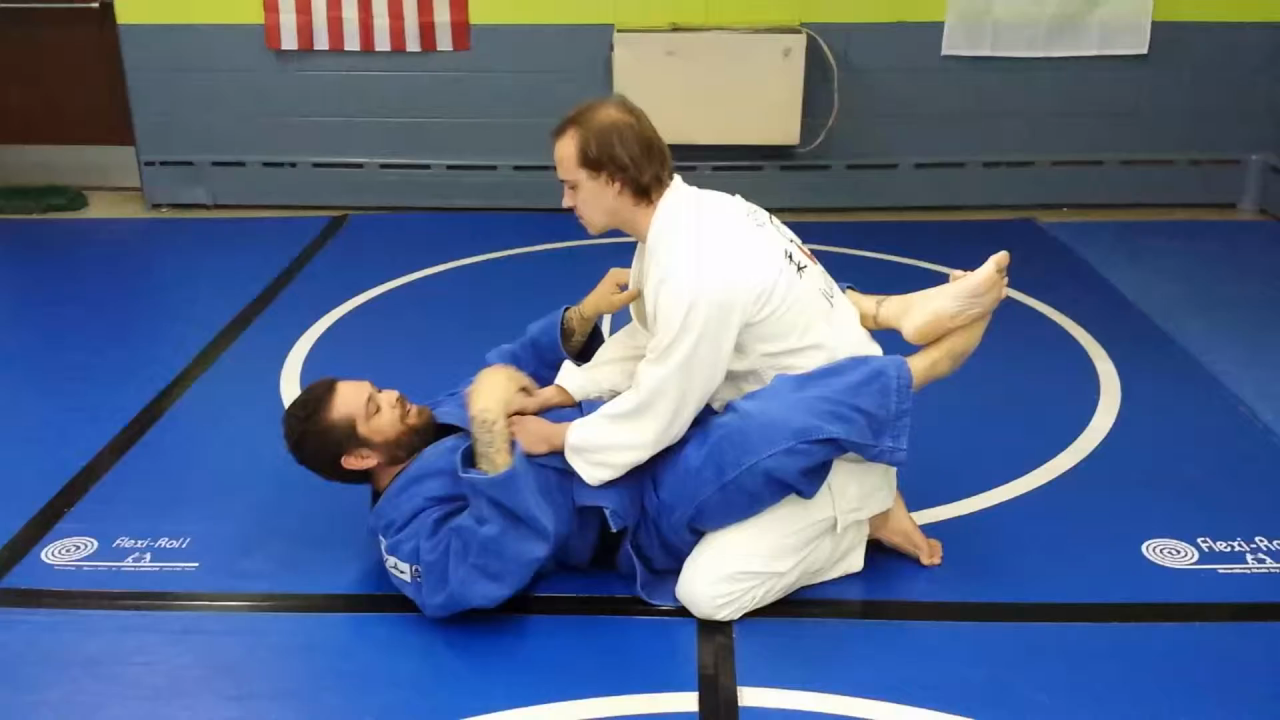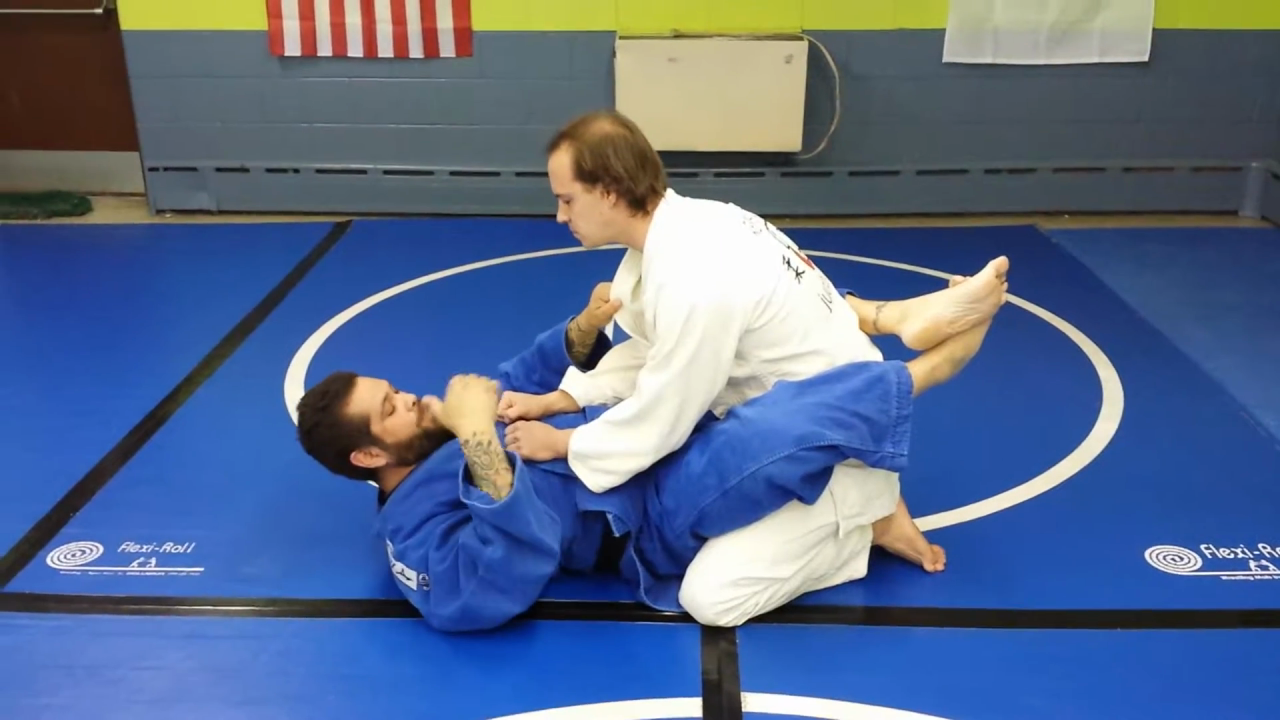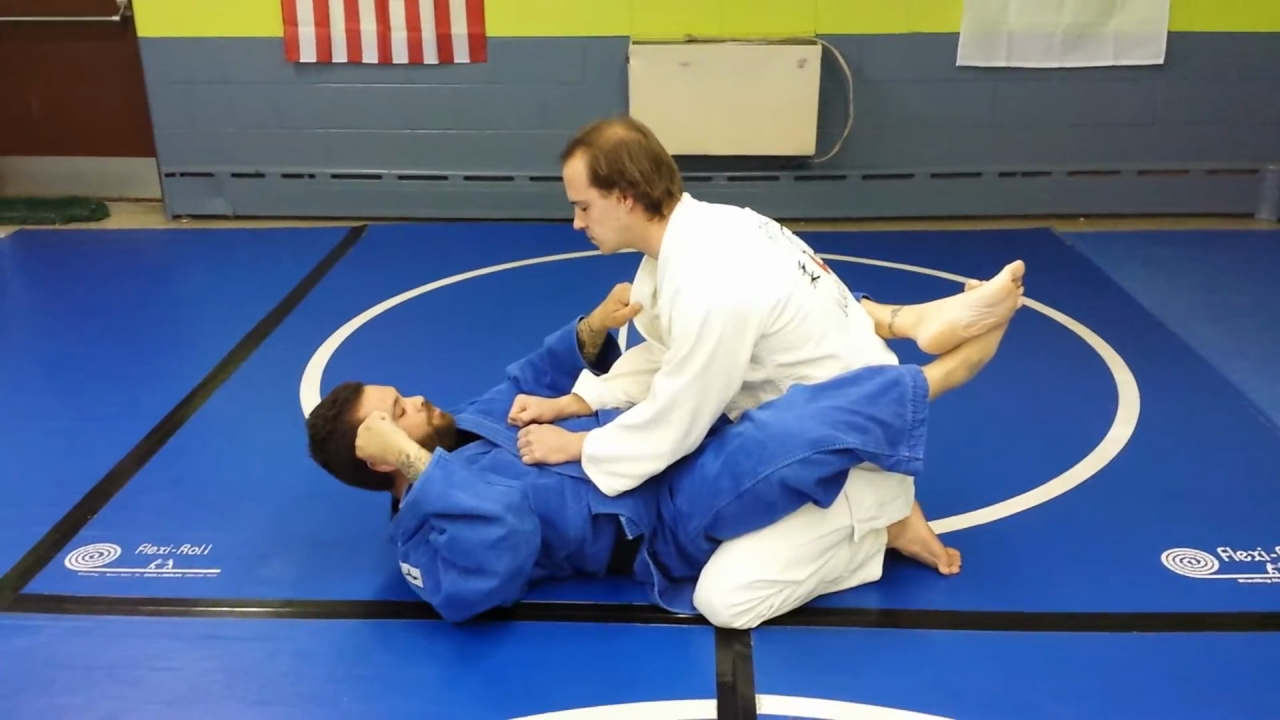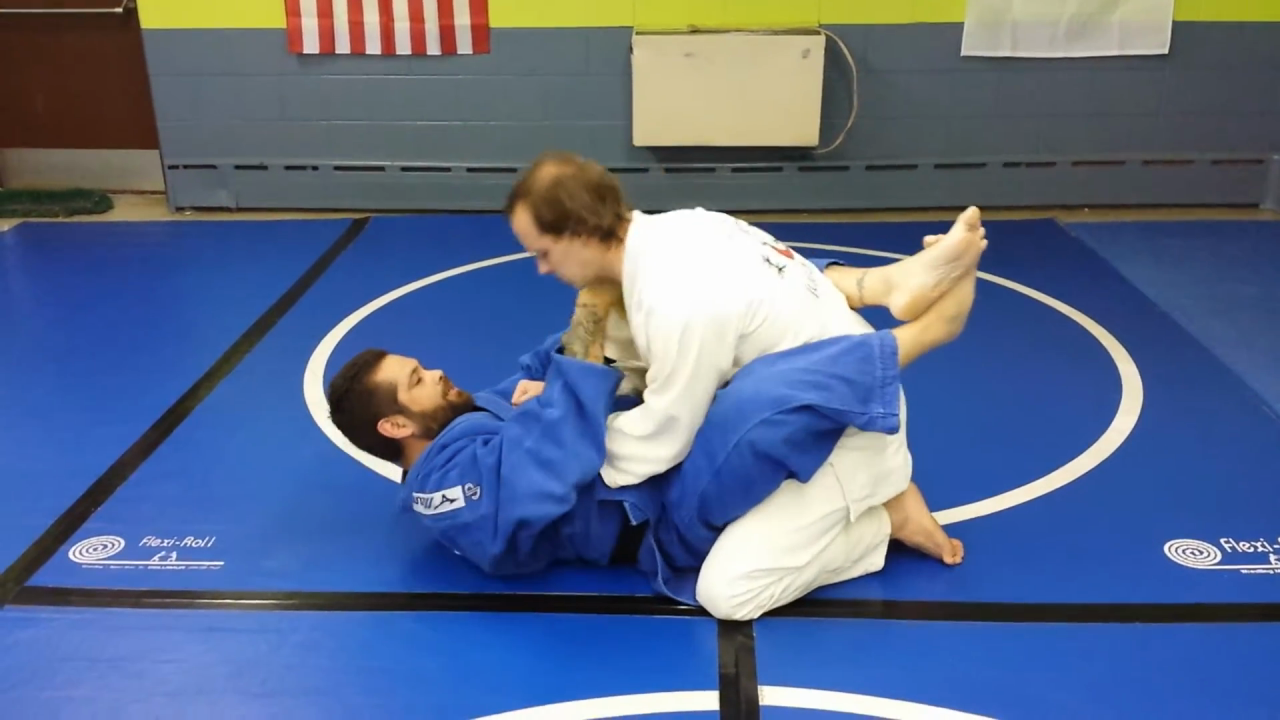
dt=1s
person 1, frame 1
left shoulder: (438, 417)
right shoulder: (410, 529)
left elbow: (519, 366)
right elbow: (501, 562)
left wrist: (584, 315)
right wrist: (490, 425)
right hip: (651, 510)
right knee: (777, 424)
right ankle: (927, 361)
person 1, frame 2
left shoulder: (443, 425)
right shoulder: (418, 529)
left elbow: (528, 376)
right elbow: (512, 575)
left wrist: (584, 326)
right wrist: (484, 447)
right hip: (654, 515)
right knee: (773, 432)
right ankle: (926, 366)
person 1, frame 3
left shoulder: (461, 426)
right shoulder: (430, 536)
left elbow: (534, 379)
right elbow: (496, 544)
left wrist: (596, 326)
right wrist: (409, 456)
right hip: (668, 518)
right knee: (791, 434)
right ankle: (943, 370)
person 1, frame 4
left shoulder: (471, 414)
right shoulder: (448, 488)
left elbow: (542, 375)
right elbow: (550, 467)
right hip: (675, 518)
right knee: (757, 404)
right ankle: (922, 330)
person 2, frame 1
left shoulder: (699, 276)
right shoulder: (690, 214)
left elbow: (656, 417)
right elbow: (647, 341)
left wrist: (555, 437)
right wrist: (556, 394)
left knee: (709, 592)
left ankle: (866, 512)
person 2, frame 2
left shoulder: (696, 285)
right shoulder: (683, 224)
left elbow: (657, 424)
right elbow: (649, 353)
left wrist: (559, 444)
left knee: (711, 598)
left ankle: (865, 523)
person 2, frame 3
left shoulder: (712, 286)
right shoulder: (698, 227)
left elbow: (672, 426)
right elbow: (664, 355)
left wrist: (574, 446)
right wrist: (572, 404)
left knee: (726, 598)
left ankle: (882, 523)
person 2, frame 4
left shoulder: (683, 303)
right shoulder: (661, 231)
left elbow: (660, 437)
right elbow: (657, 361)
left hip: (845, 428)
left knee: (730, 591)
left ankle: (886, 518)
